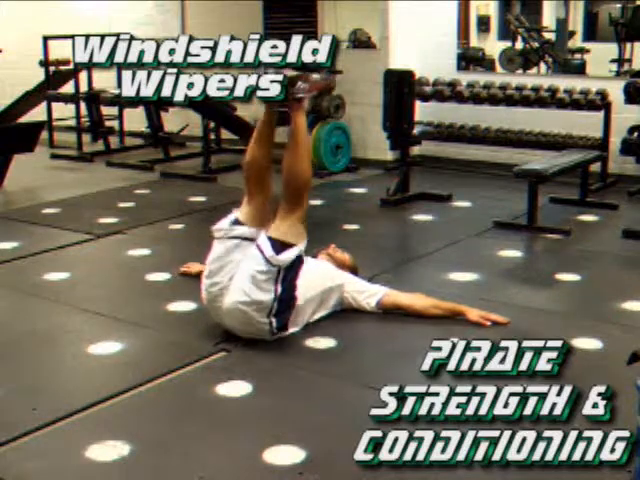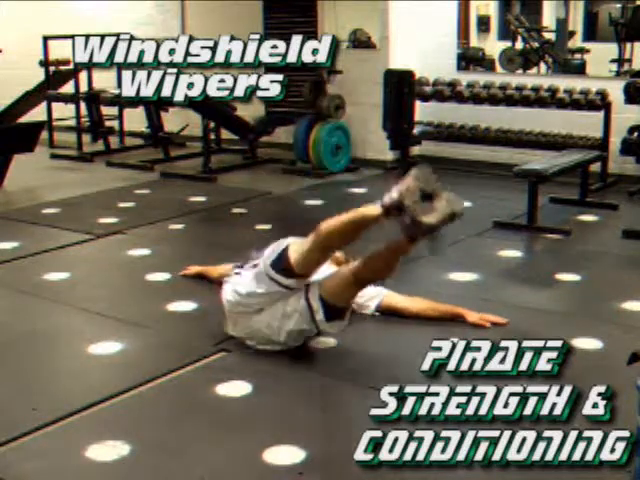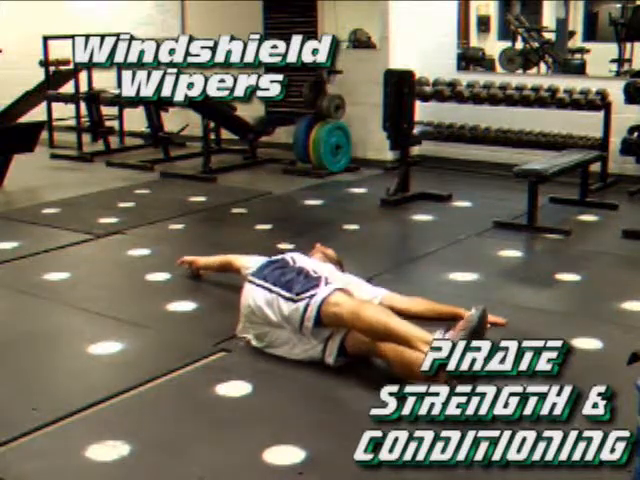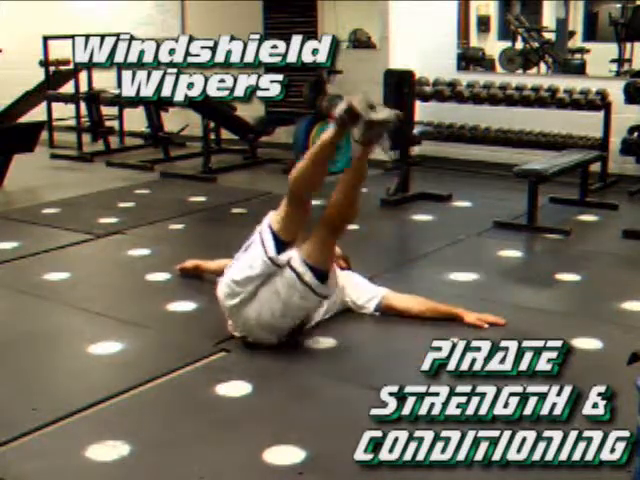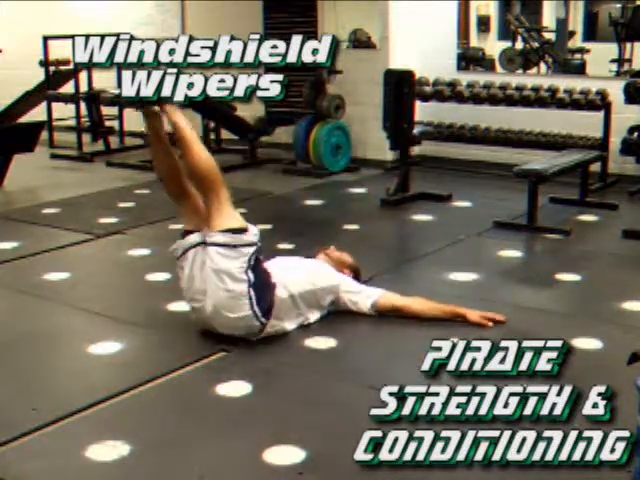
dt=1s
person 1, frame 1
left shoulder: (342, 282)
right shoulder: (298, 267)
left elbow: (406, 301)
left wrist: (464, 310)
left hip: (256, 310)
right hip: (221, 290)
left knee: (293, 201)
right knee: (258, 193)
right ankle: (274, 102)
person 1, frame 2
left shoulder: (344, 281)
right shoulder: (294, 255)
left elbow: (405, 303)
right elbow: (229, 269)
left wrist: (462, 313)
right wrist: (205, 270)
left hip: (275, 328)
right hip: (246, 295)
left knee: (362, 271)
right knee: (322, 237)
left ankle: (413, 229)
right ankle: (390, 206)
person 1, frame 3
left shoulder: (349, 282)
right shoulder: (283, 265)
left elbow: (405, 303)
right elbow: (233, 260)
left wrist: (459, 312)
left hip: (307, 337)
left knee: (380, 341)
right knee: (346, 308)
right ankle: (437, 344)
person 1, frame 4
left shoulder: (343, 281)
right shoulder: (296, 265)
left elbow: (402, 302)
left wrist: (461, 313)
left hip: (270, 318)
right hip: (239, 296)
left knee: (330, 225)
right knee: (298, 203)
right ankle: (341, 128)
person 1, frame 5
left shoulder: (339, 284)
right shoulder: (296, 264)
left elbow: (401, 304)
left wrist: (461, 313)
right wrist: (196, 264)
left hip: (239, 307)
right hip: (208, 296)
left knee: (215, 190)
right knee: (187, 192)
